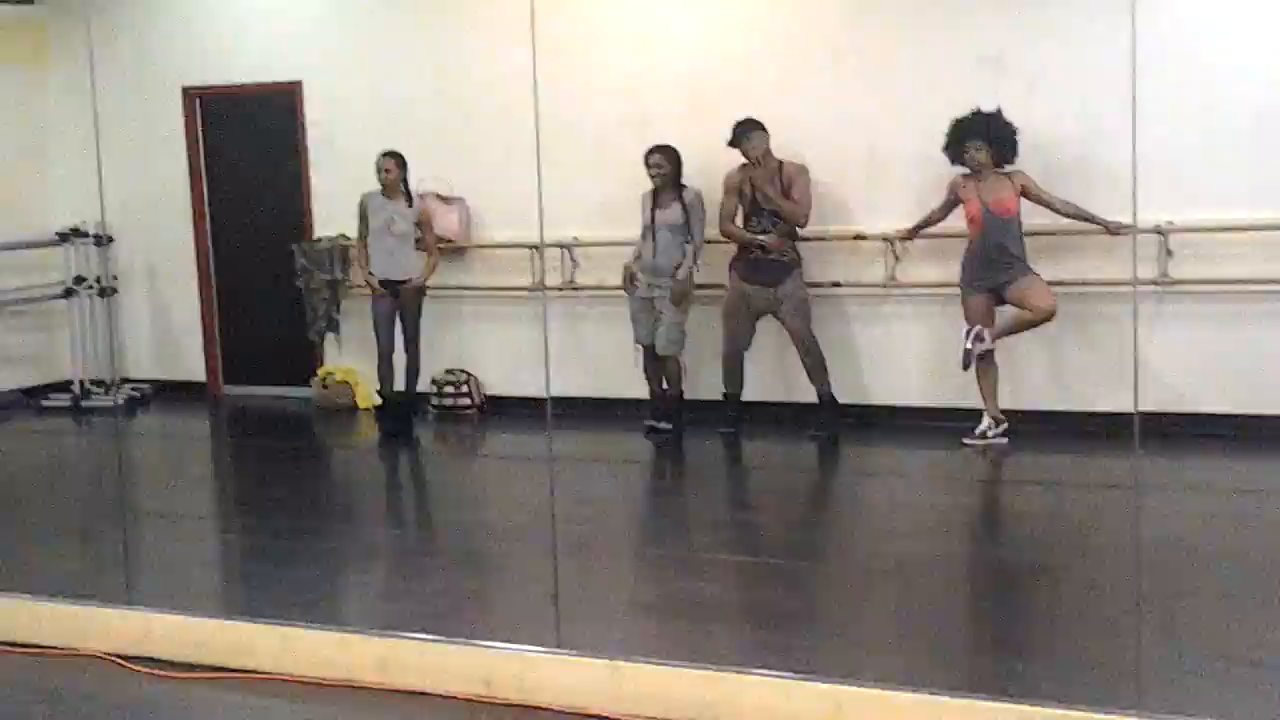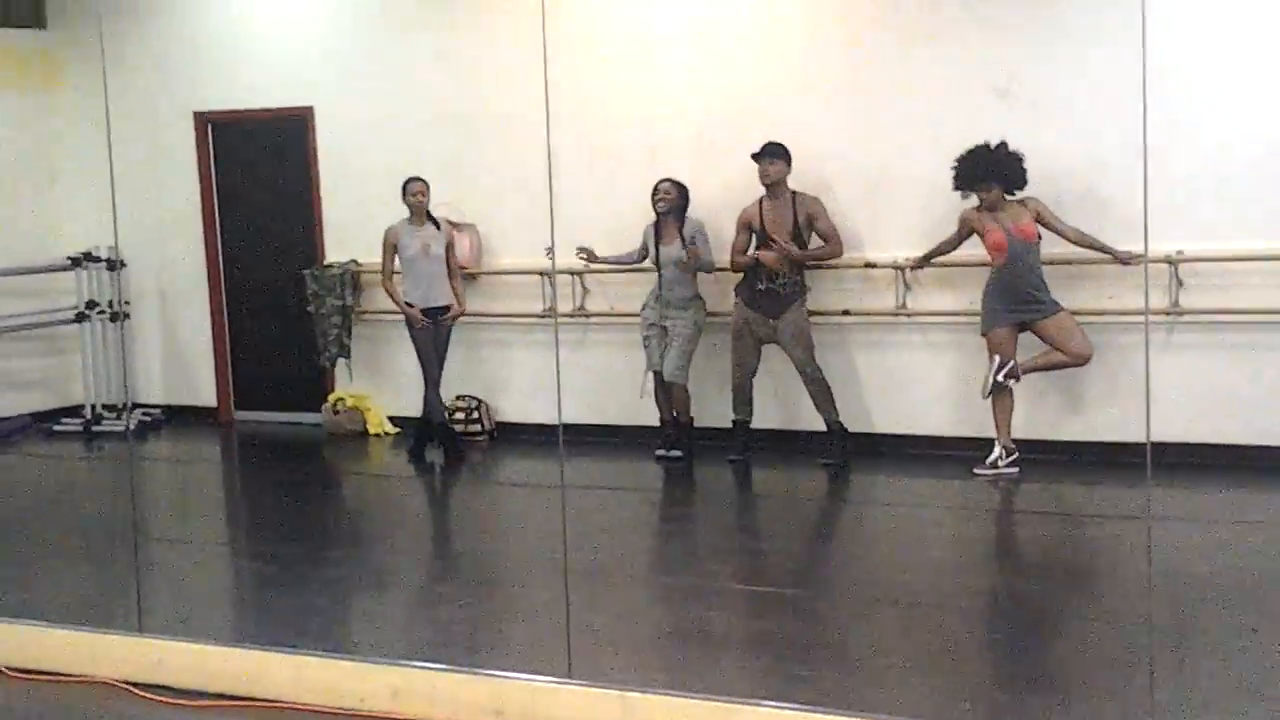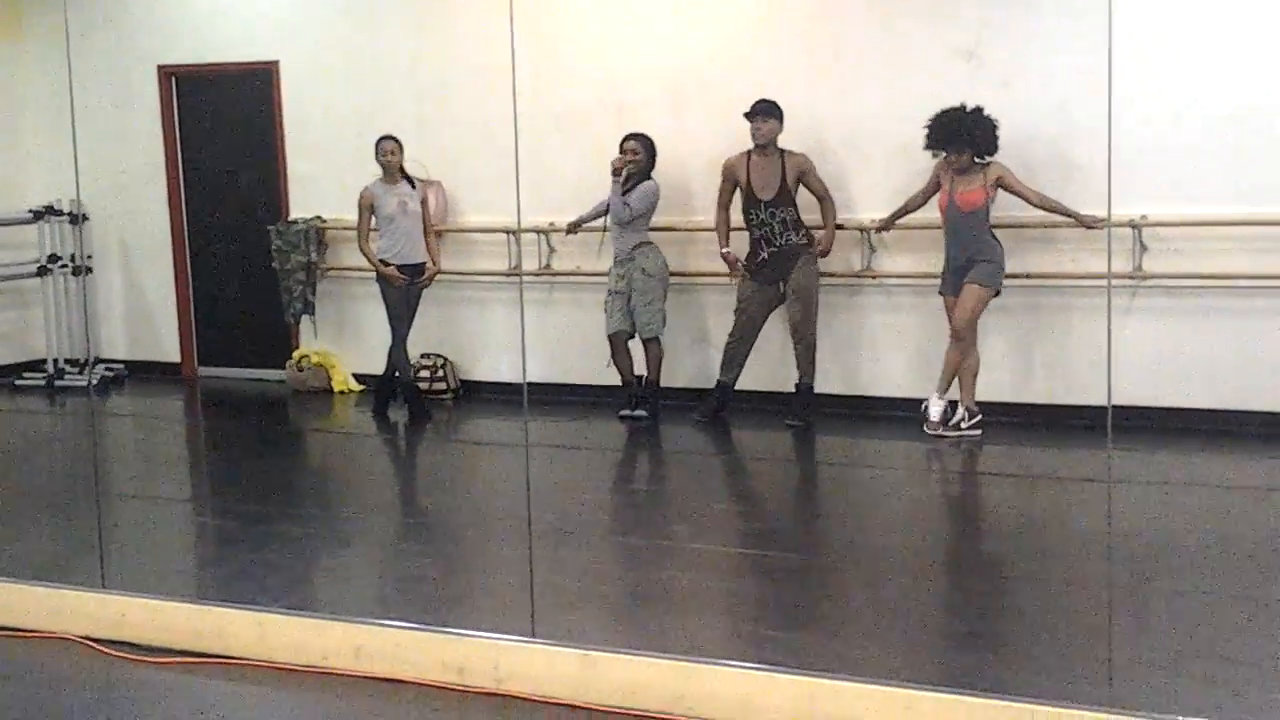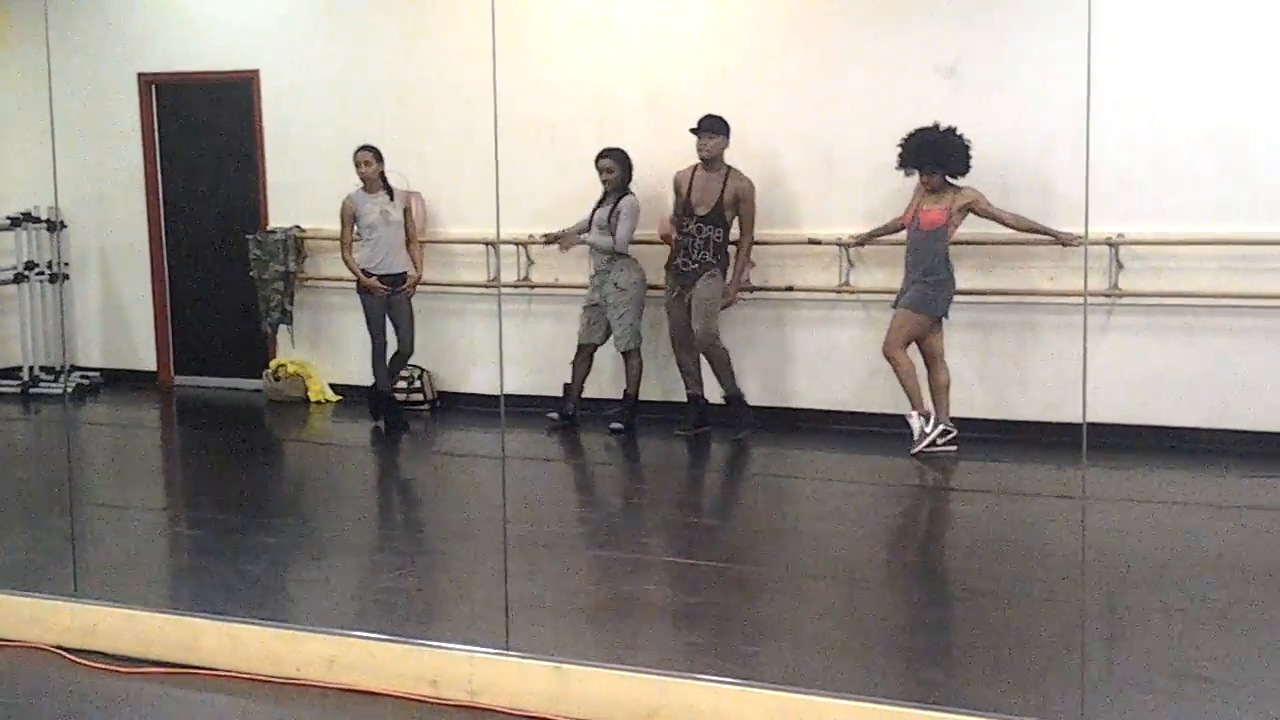
dt=1s
person 1, frame 1
left shoulder: (1015, 180)
right shoulder: (959, 186)
left elbow: (1058, 205)
right elbow: (940, 213)
left wrist: (1103, 223)
right wrist: (913, 230)
left hip: (1013, 269)
right hip: (976, 273)
left knee: (1046, 306)
right knee: (982, 351)
left ankle: (986, 335)
right ankle: (994, 421)
person 1, frame 2
left shoulder: (1030, 206)
right shoulder: (973, 217)
left elbow: (1069, 232)
right elbow: (952, 243)
left wrist: (1113, 252)
right wrist: (924, 259)
left hip: (1037, 299)
right hip: (1000, 302)
left knee: (1082, 352)
right knee: (1001, 378)
left ankle: (1015, 369)
right ankle: (1005, 451)
person 1, frame 3
left shoulder: (992, 172)
right shoulder: (943, 169)
left elbow: (1033, 197)
right elbow: (921, 197)
left wrist: (1078, 216)
right wrist: (890, 219)
left hip: (983, 261)
right hip: (954, 264)
left knee: (961, 329)
right knee: (964, 337)
left ankle: (939, 399)
right ankle: (968, 413)
person 1, frame 4
left shoulder: (963, 197)
right shoulder: (920, 191)
left elbow: (1006, 218)
right elbow: (904, 221)
left wrist: (1053, 233)
right wrist: (868, 236)
left hip: (933, 284)
right hip: (915, 283)
left knee: (893, 347)
right knee: (933, 357)
left ankle: (923, 419)
right ankle: (944, 429)
person 2, frame 1
left shoulder: (794, 172)
right shoulder: (736, 178)
left elbow: (801, 218)
right elbow: (725, 226)
left wrist: (766, 187)
right wrist: (762, 239)
left hip: (786, 271)
right hip: (746, 272)
left knee: (804, 339)
right knee: (734, 344)
left ankle: (827, 405)
right ankle: (732, 407)
person 2, frame 2
left shoulder: (808, 205)
right shoulder: (749, 214)
left elbow: (835, 247)
right elbow: (735, 261)
left wrist: (800, 254)
right wrist: (759, 256)
left hip: (790, 302)
right hip: (750, 301)
left knee: (808, 368)
right knee: (742, 371)
left ankle: (836, 433)
right ankle: (741, 434)
person 2, frame 3
left shoulder: (797, 163)
right shoulder: (734, 165)
left elbow: (824, 199)
right elbow: (723, 209)
left wrist: (828, 236)
right wrist: (725, 249)
left hip: (799, 257)
right hip: (759, 260)
left knee: (802, 327)
right knee: (742, 329)
left ankle: (804, 397)
right ankle: (721, 393)
person 2, frame 4
left shoulder: (740, 185)
right shoulder: (682, 178)
left elbow: (746, 235)
left wrist: (736, 281)
right wrist: (666, 228)
left hip: (711, 270)
right hip: (677, 269)
left knee: (706, 335)
right knee: (682, 341)
left ankle: (735, 400)
right ankle: (697, 408)
person 3, frame 1
left shoulder: (690, 197)
right shoulder: (647, 197)
left elbow: (697, 240)
left wrist: (684, 276)
right wrist: (631, 262)
left hip: (672, 281)
right hip: (643, 279)
left knee: (667, 348)
right knee: (648, 347)
left ankle: (674, 409)
right ankle: (657, 405)
person 3, frame 2
left shoulder: (693, 226)
right shoulder: (651, 230)
left elbow: (709, 265)
right elbow: (638, 255)
left wrist: (695, 256)
right wrist: (600, 258)
left hip: (686, 310)
right hip: (656, 308)
left knee: (673, 376)
right knee: (658, 374)
left ankle: (684, 436)
right ankle: (668, 434)
person 3, frame 3
left shoulder: (649, 187)
right shoulder: (627, 183)
left elbow: (620, 216)
right elbow: (609, 205)
left wrist: (616, 179)
right wrist: (581, 220)
left hip: (644, 263)
right hip: (621, 265)
left knee: (649, 333)
right knee: (616, 335)
left ankle: (650, 397)
right ankle: (632, 393)
person 3, frame 4
left shoulder: (628, 202)
right shoulder: (606, 198)
left elbow: (620, 243)
right elbow: (591, 225)
left wrist: (581, 238)
right wrist: (562, 233)
left hip: (622, 276)
right hip: (600, 276)
left knee: (628, 344)
right knee: (585, 343)
left ankle: (629, 408)
right ankle: (570, 405)
person 4, frame 1
left shoulder: (417, 207)
right shoulder: (368, 202)
left elbow: (431, 251)
right elbow: (362, 243)
left wrist: (421, 278)
right wrist: (367, 274)
left hip: (409, 283)
right hip: (382, 284)
left knee: (411, 346)
right knee: (384, 347)
left ankle: (407, 407)
right ankle: (388, 405)
person 4, frame 2
left shoulder: (443, 230)
right shoulder: (394, 233)
left elbow: (454, 272)
right elbow: (387, 279)
left wrist: (459, 304)
right wrist: (405, 309)
left hip: (443, 310)
right hip: (417, 311)
left knee: (434, 377)
right knee: (431, 377)
left ankle: (420, 441)
right ankle: (448, 440)
person 4, frame 3
left shoulder: (418, 188)
right shoulder: (370, 194)
left elbow: (429, 231)
right elbow: (362, 240)
left wrist: (435, 263)
right wrist: (381, 269)
left hip: (417, 268)
right hip: (391, 270)
left knee: (401, 334)
right knee: (400, 334)
left ankle: (384, 393)
right ankle: (413, 398)
person 4, frame 4
left shoulder: (400, 198)
right shoulder: (352, 203)
left elbow: (412, 240)
right elbow: (346, 249)
left wrist: (417, 271)
right wrist: (362, 278)
left hip: (400, 279)
right hip: (371, 280)
left knee: (406, 347)
right knee: (379, 343)
left ankle: (381, 389)
right ankle: (391, 409)
